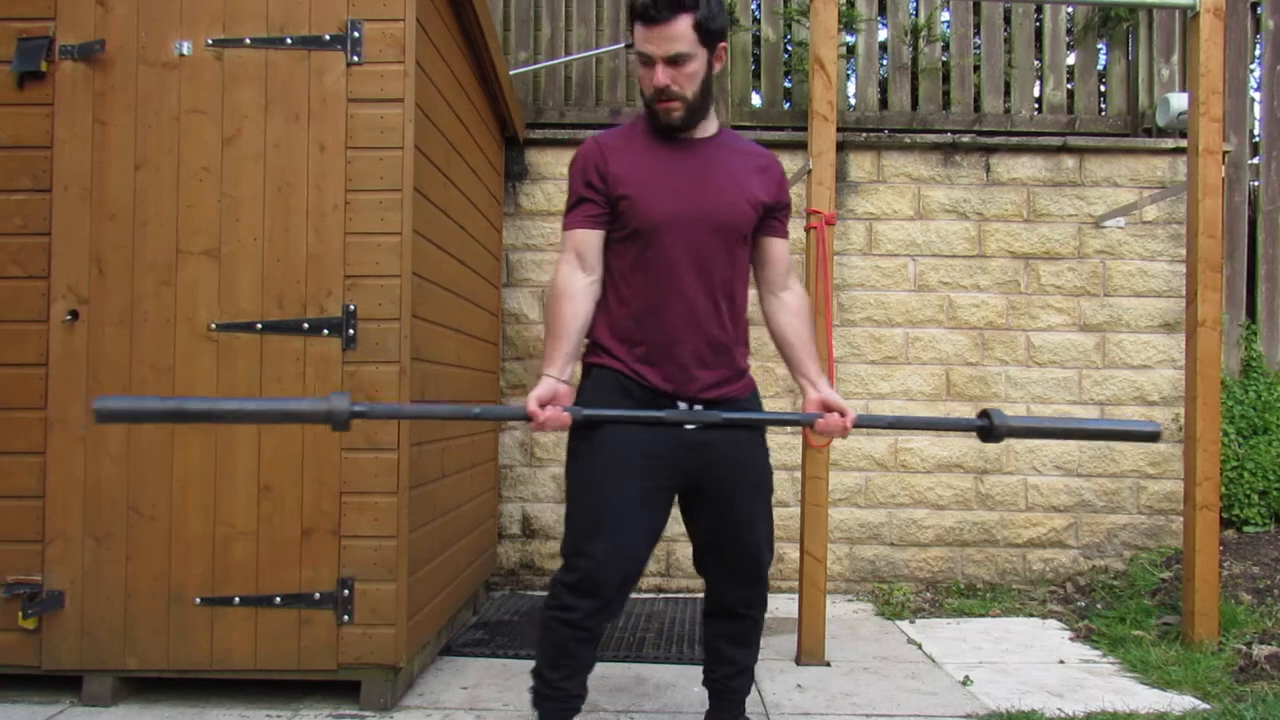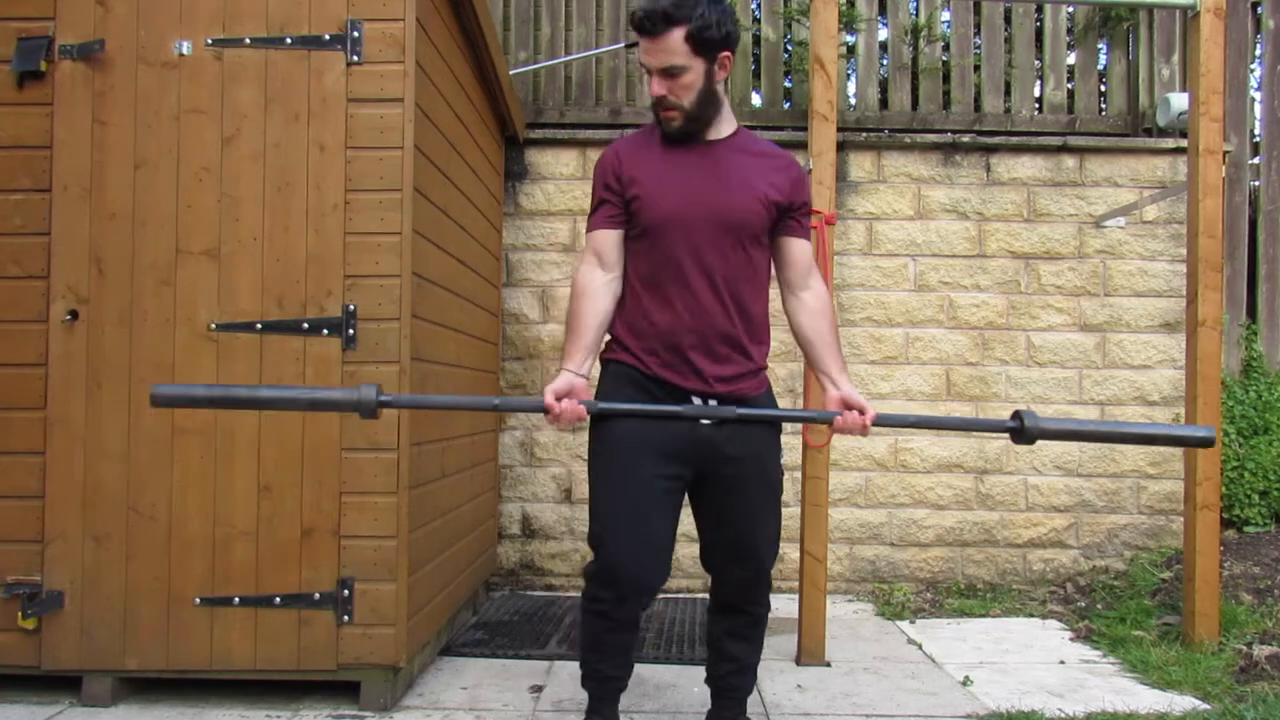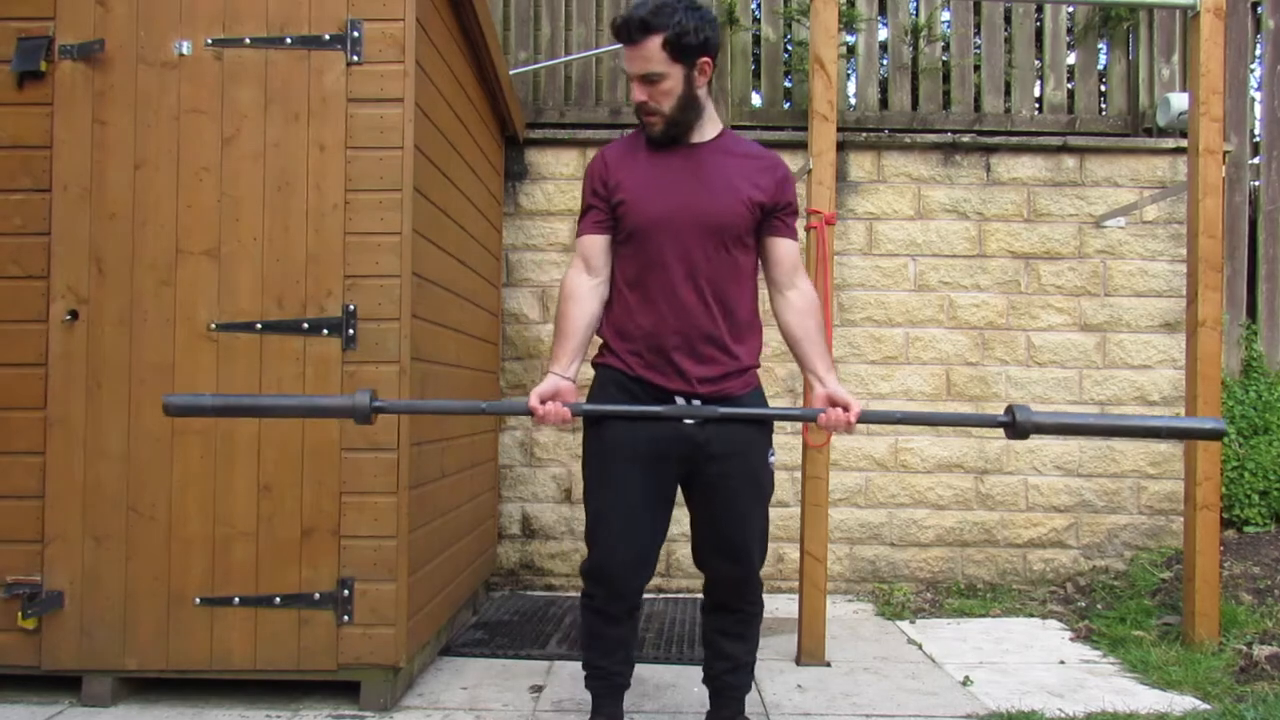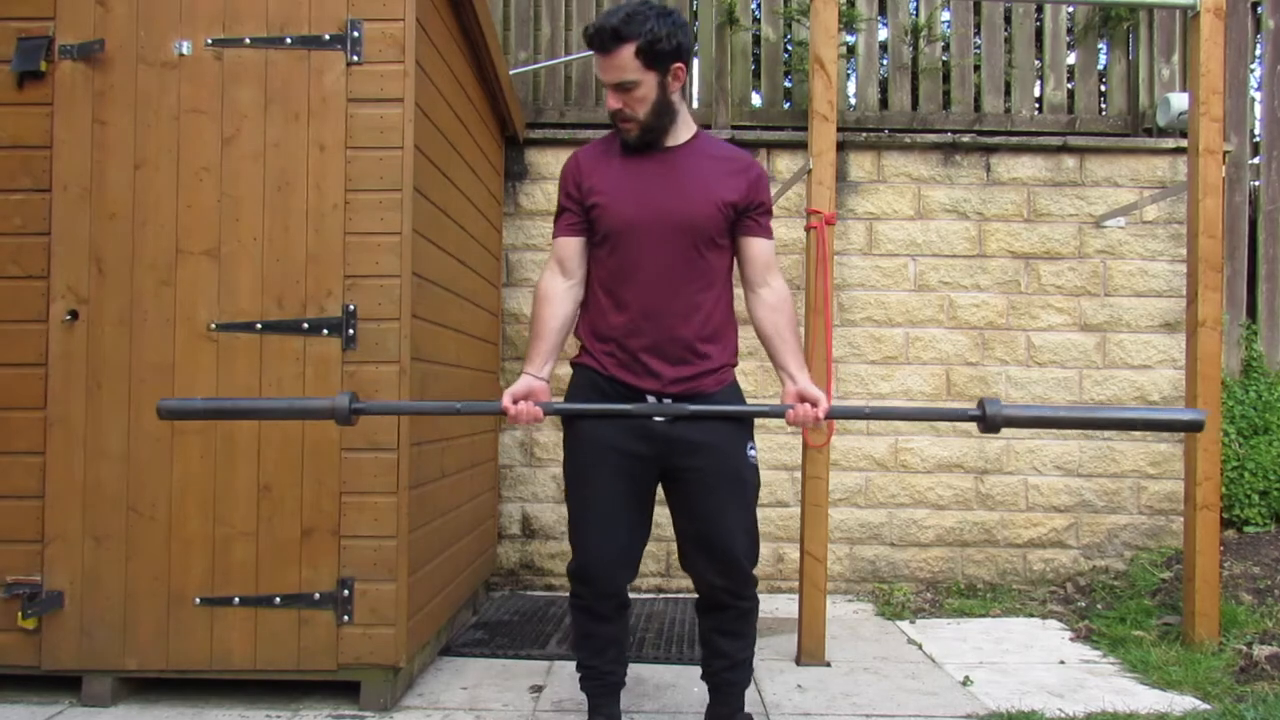
dt=0.2s
person 1, frame 1
left shoulder: (761, 169)
right shoulder: (604, 156)
left elbow: (780, 287)
right elbow: (579, 271)
left wrist: (814, 384)
right wrist: (556, 376)
left hip: (730, 411)
right hip: (623, 405)
left knee: (742, 583)
right knee: (591, 581)
person 1, frame 2
left shoulder: (780, 172)
right shoulder: (624, 160)
left elbow: (802, 286)
right elbow: (600, 270)
left wrist: (835, 381)
right wrist: (573, 369)
left hip: (743, 408)
right hip: (637, 401)
left knee: (746, 578)
right knee: (623, 573)
person 1, frame 3
left shoulder: (765, 173)
right shoulder: (611, 165)
left elbow: (789, 285)
right elbow: (588, 274)
left wrist: (823, 379)
right wrist: (561, 373)
left hip: (732, 407)
right hip: (627, 403)
left knee: (736, 576)
right knee: (614, 574)
person 1, frame 4
left shoulder: (739, 172)
right shoulder: (586, 168)
left elbow: (764, 283)
right elbow: (563, 276)
left wrist: (795, 376)
right wrist: (535, 373)
left hip: (709, 404)
right hip: (604, 402)
left knee: (727, 572)
right knee: (599, 574)
